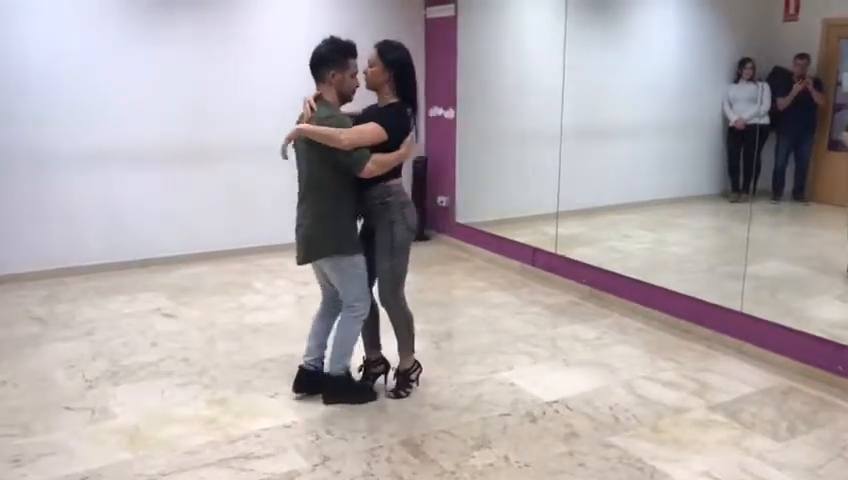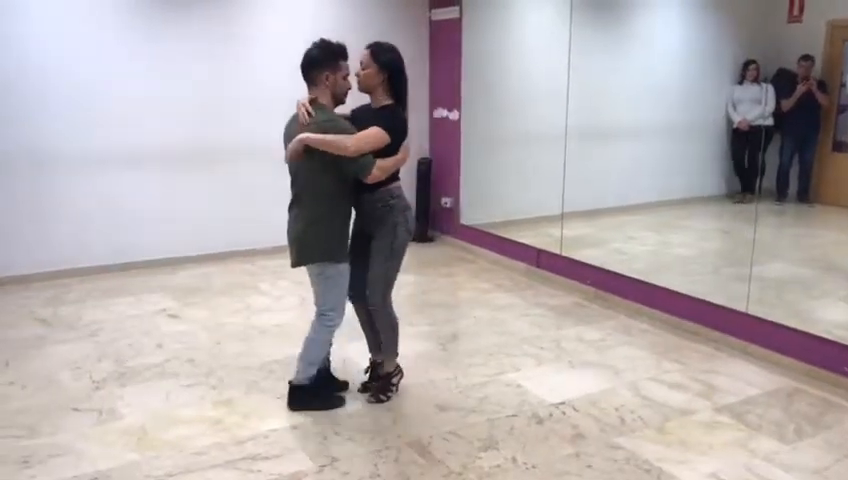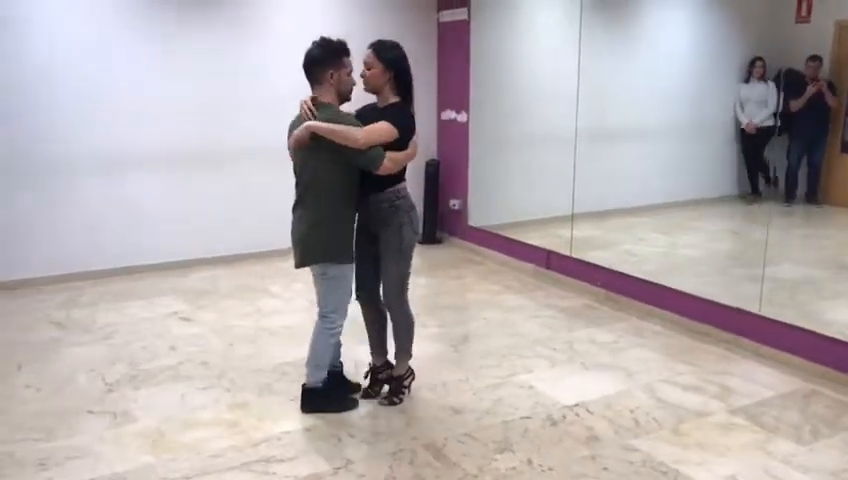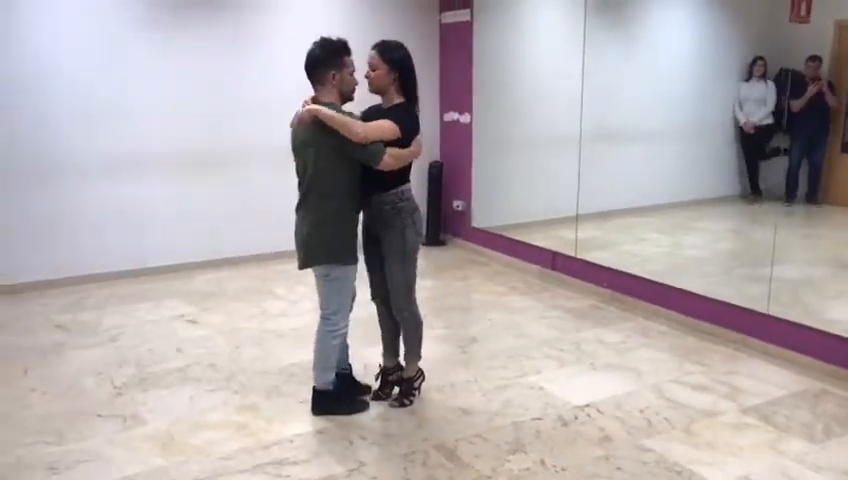
dt=0.3s
person 1, frame 1
left shoulder: (308, 118)
right shoulder: (333, 122)
right elbow: (366, 167)
right wrist: (403, 153)
left hip: (314, 227)
right hip: (332, 232)
left knee: (333, 300)
right knee: (357, 303)
left ankle: (309, 371)
right ankle: (336, 378)
person 1, frame 2
left shoulder: (296, 122)
right shoulder: (332, 126)
right elbow: (371, 172)
right wrist: (401, 157)
left hip: (306, 229)
right hip: (323, 236)
left knee: (328, 306)
right knee: (330, 313)
left ankle: (319, 372)
right ankle: (302, 387)
person 1, frame 3
left shoulder: (299, 122)
right shoulder: (338, 123)
right elbow: (383, 164)
right wrist: (410, 153)
left hip: (312, 228)
right hip: (327, 235)
left knee: (336, 306)
right knee: (331, 313)
left ankle: (332, 373)
right ankle: (315, 390)
person 1, frame 4
left shoulder: (303, 122)
right elbow: (385, 160)
right wrist: (414, 151)
left hip: (316, 229)
right hip: (330, 235)
left knee: (341, 306)
right knee: (333, 315)
left ankle: (341, 375)
right ankle: (325, 393)
person 2, frame 1
left shoulder: (395, 116)
right shoulder: (373, 111)
left elbow: (346, 140)
right elbow: (339, 125)
left wrist: (302, 129)
left hip: (393, 212)
right hip: (373, 213)
left knee: (390, 295)
left ankle: (408, 366)
right ankle: (374, 360)
person 2, frame 2
left shoulder: (391, 118)
right shoulder: (362, 112)
left elbow: (351, 147)
left wrist: (305, 138)
right wrist: (307, 107)
left hip: (390, 214)
right hip: (365, 215)
left knee: (377, 297)
right knee: (356, 292)
left ankle: (391, 368)
right ankle: (378, 362)
person 2, frame 3
left shoulder: (400, 116)
right shoulder: (368, 111)
left elbow: (360, 140)
left wrist: (313, 126)
right wrist: (312, 108)
left hip: (395, 214)
right hip: (368, 214)
left knee: (393, 297)
right knee: (366, 293)
left ankle: (403, 371)
right ankle: (379, 365)
person 2, frame 4
left shoulder: (404, 117)
right shoulder: (374, 112)
left elbow: (360, 134)
left wrist: (317, 111)
right wrist: (316, 108)
left hip: (399, 215)
right hip: (373, 214)
left knee: (401, 299)
right knee: (381, 297)
left ankle: (412, 372)
right ankle: (391, 366)
person 3, frame 1
left shoulder: (815, 83)
right shoulder: (785, 83)
left elbow: (821, 102)
right elbow: (780, 106)
left wrist: (811, 88)
right wrist: (794, 91)
left hip: (807, 130)
right hip: (786, 129)
left knee: (803, 162)
right knee: (780, 161)
left ankle: (799, 192)
right ankle: (777, 192)
person 3, frame 2
left shoulder: (819, 84)
left elbow: (825, 103)
right elbow: (784, 107)
left wrist: (815, 89)
right wrist: (798, 93)
left hip: (811, 131)
right hip: (791, 130)
left knee: (807, 163)
right knee: (785, 162)
left ankle: (803, 194)
right ankle: (781, 193)
person 3, frame 3
left shoulder: (828, 85)
left elbow: (834, 104)
right elbow: (793, 107)
left wrist: (825, 90)
right wrist: (807, 94)
left hip: (820, 132)
right hip: (799, 131)
left knee: (816, 164)
right knee: (793, 163)
left ankle: (812, 195)
right ankle: (789, 195)
person 3, frame 4
left shoulder: (827, 85)
right shoulder: (798, 85)
left elbow: (833, 105)
right elbow: (794, 107)
left wrist: (826, 90)
right wrist: (808, 94)
left hip: (820, 132)
right hip: (800, 132)
left knee: (816, 164)
right knee: (794, 164)
left ankle: (812, 195)
right ankle: (790, 195)
person 4, frame 1
left shoulder: (762, 86)
right shoulder: (732, 87)
left elbow: (764, 106)
right elbow: (726, 106)
left wrist: (744, 118)
right wrist: (734, 119)
left hip: (756, 126)
right hip: (735, 126)
left knee: (750, 158)
right knee: (732, 157)
left ankle: (746, 190)
right ankle: (735, 189)
person 4, frame 2
left shoulder: (765, 87)
right shoulder: (736, 88)
left elbow: (769, 108)
right elbow: (730, 107)
left wrist: (748, 119)
right wrist: (738, 120)
left hip: (759, 127)
right hip: (739, 127)
left knee: (753, 159)
right knee: (737, 158)
left ankle: (751, 191)
right ankle: (743, 189)
person 4, frame 3
left shoulder: (769, 85)
right shoulder: (743, 86)
left elbow: (771, 108)
right elbow: (738, 106)
left wrist: (756, 123)
right wrist: (746, 122)
left hip: (765, 127)
right hip: (746, 128)
left knee: (757, 156)
right knee: (749, 159)
left ankle: (769, 180)
right ankle: (755, 191)
person 4, frame 4
left shoulder: (769, 85)
right shoulder: (743, 85)
left elbow: (769, 107)
right elbow: (737, 105)
left wrist: (753, 121)
right wrist: (744, 121)
left hip: (764, 126)
right hip: (745, 127)
left knee: (760, 155)
right knee: (749, 159)
right ankle: (755, 191)
